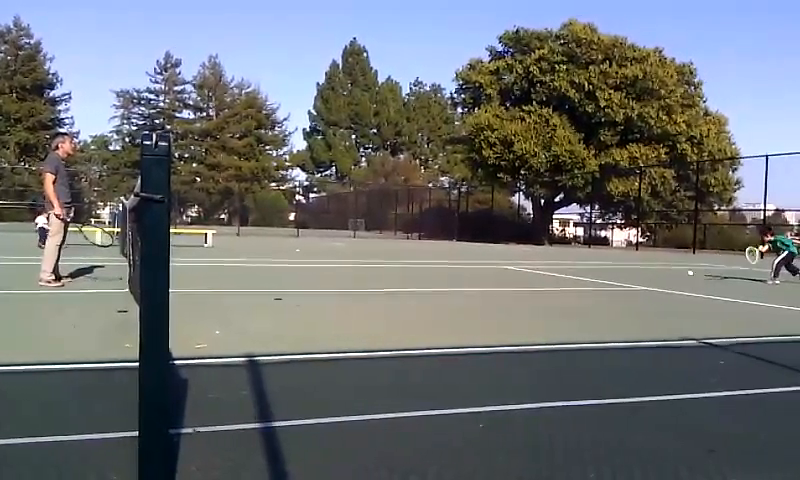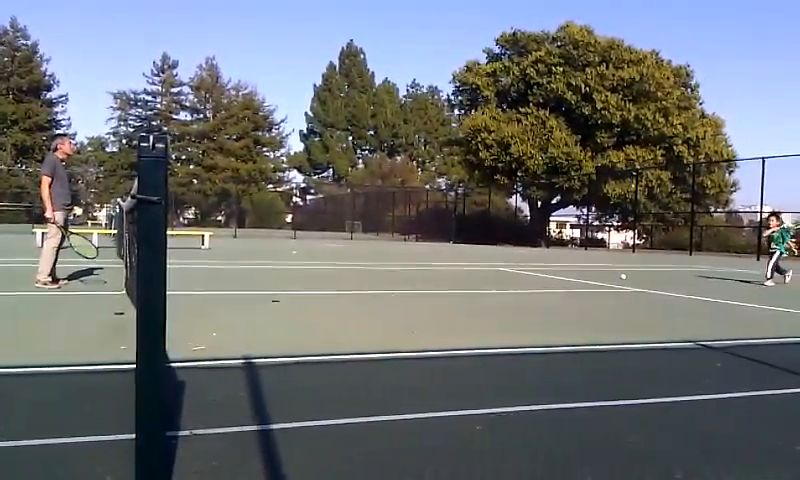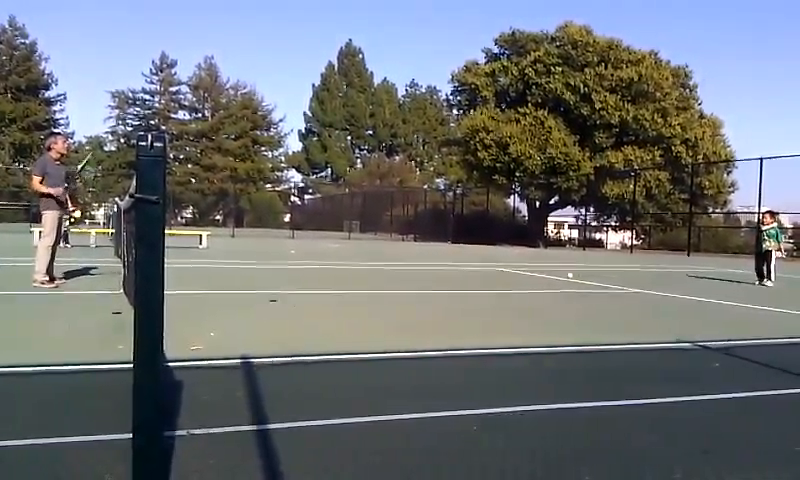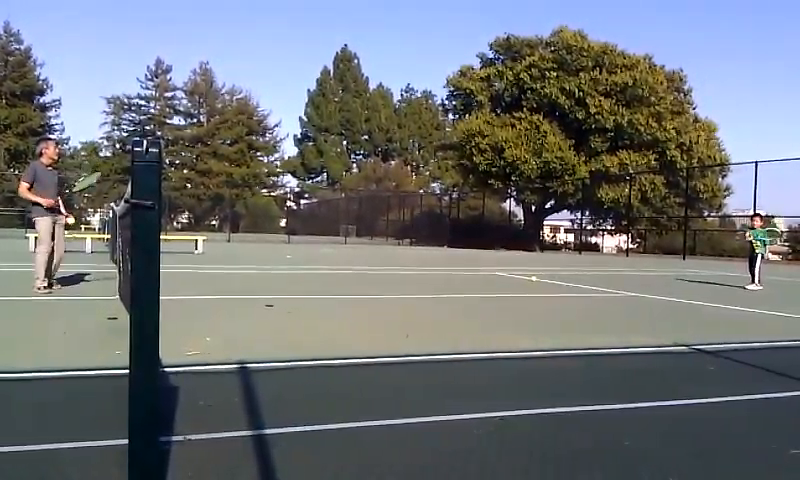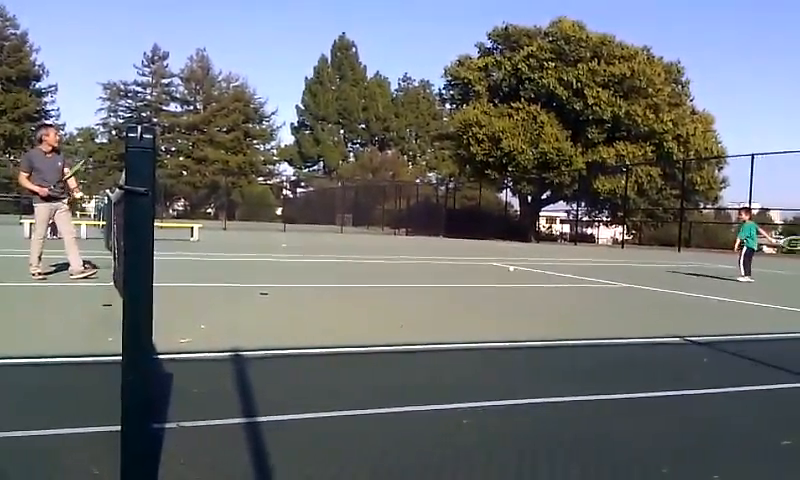
dt=1s
person 1, frame 1
left shoulder: (60, 161)
right shoulder: (53, 159)
right elbow: (48, 184)
right wrist: (56, 206)
left hip: (64, 207)
right hip: (58, 208)
left knee: (59, 242)
right knee: (54, 241)
left ankle: (54, 274)
right ankle: (46, 276)
person 1, frame 2
left shoulder: (61, 163)
right shoulder: (51, 161)
right elbow: (44, 186)
left wrist: (70, 207)
right wrist: (49, 209)
left hip: (63, 210)
right hip: (56, 210)
left knee: (57, 244)
right knee: (52, 242)
left ankle: (51, 276)
right ankle: (42, 278)
person 1, frame 3
left shoulder: (61, 164)
right shoulder: (43, 161)
right elbow: (35, 184)
left wrist: (69, 205)
right wrist: (51, 191)
left hip: (60, 208)
right hip: (50, 207)
left knee: (54, 242)
right knee: (47, 241)
left ankle: (49, 275)
right ankle: (39, 277)
person 1, frame 4
left shoulder: (54, 170)
right shoulder: (34, 167)
right elbow: (22, 191)
left wrist: (64, 212)
right wrist: (41, 200)
left hip: (57, 214)
right hip: (42, 214)
left knee: (59, 248)
right knee: (44, 248)
left ankle: (49, 279)
right ankle: (40, 283)
person 1, frame 5
left shoulder: (59, 156)
right shoulder: (30, 155)
left elbow: (68, 174)
right elbow: (22, 179)
left wrist: (75, 189)
right wrist: (37, 189)
left hip: (61, 201)
right hip: (42, 202)
left knee: (70, 234)
right knee: (39, 235)
left ankle: (77, 268)
right ankle: (34, 268)
